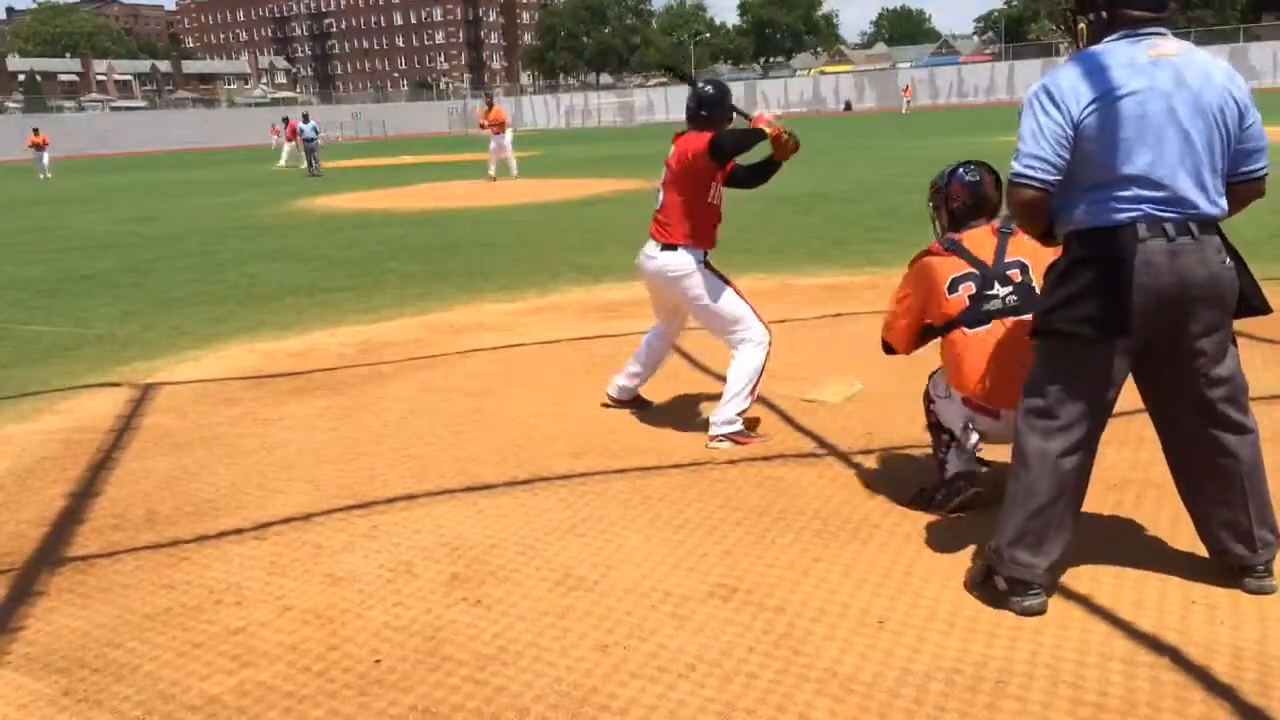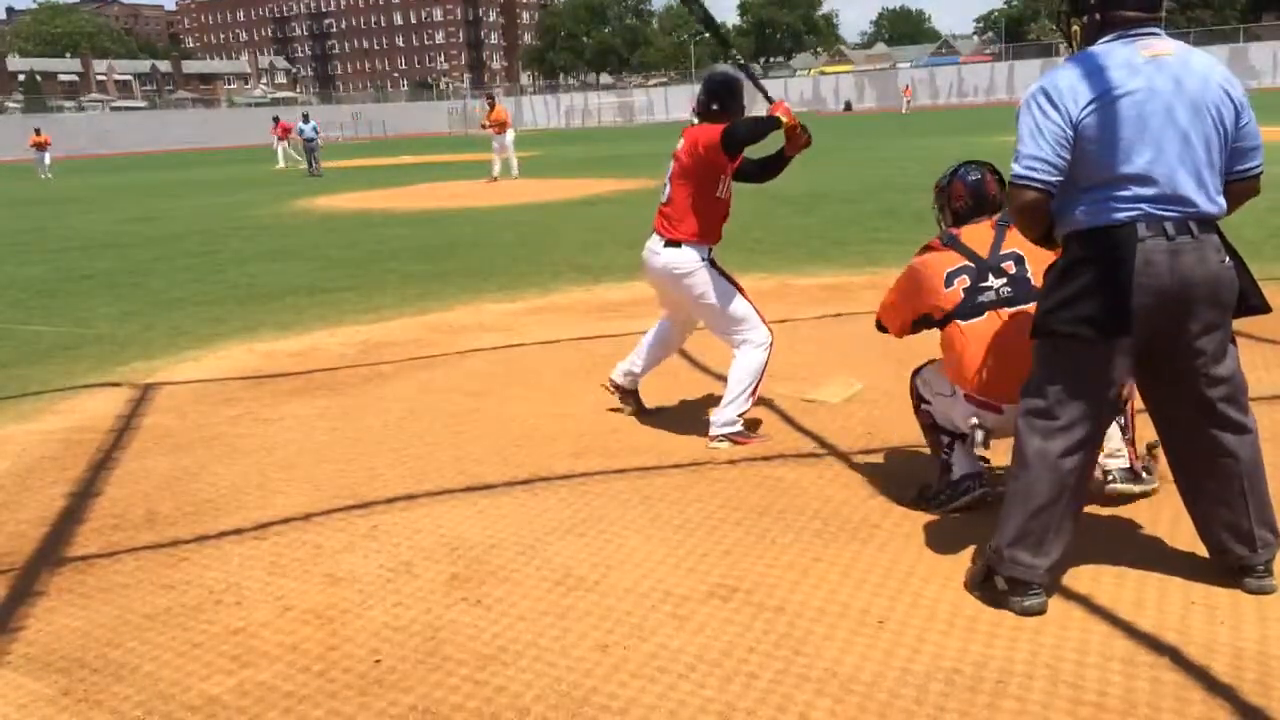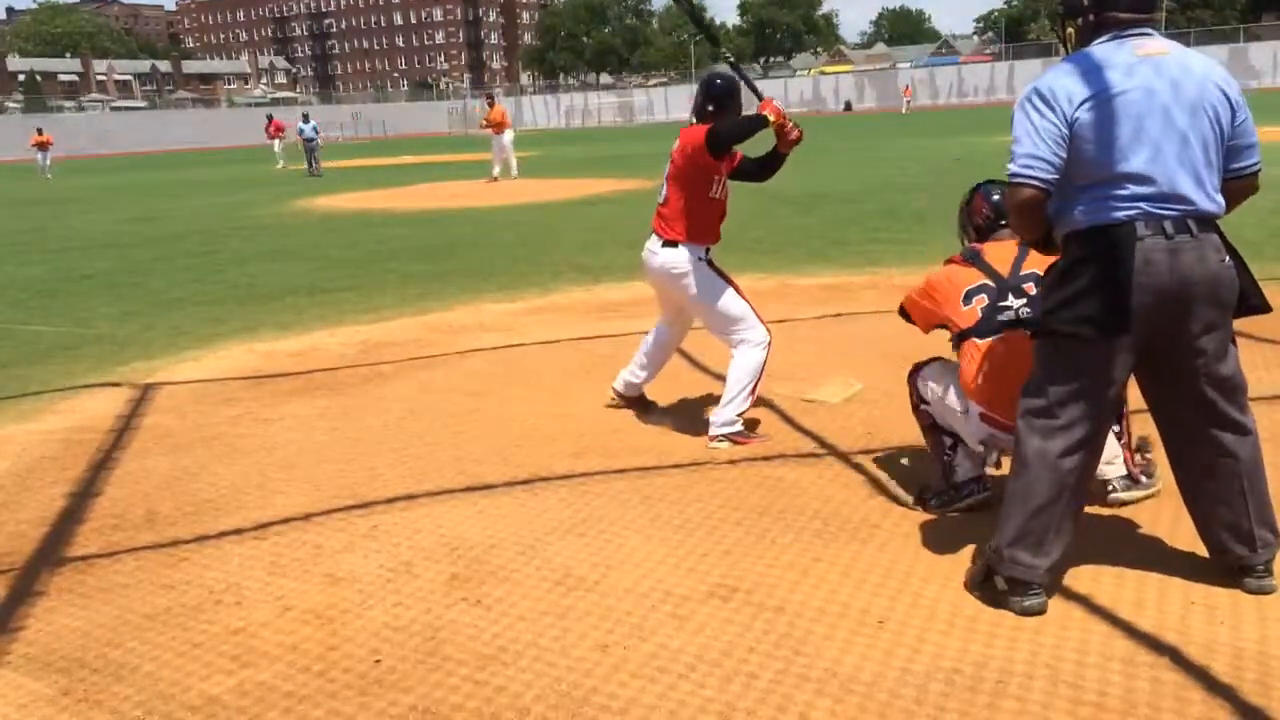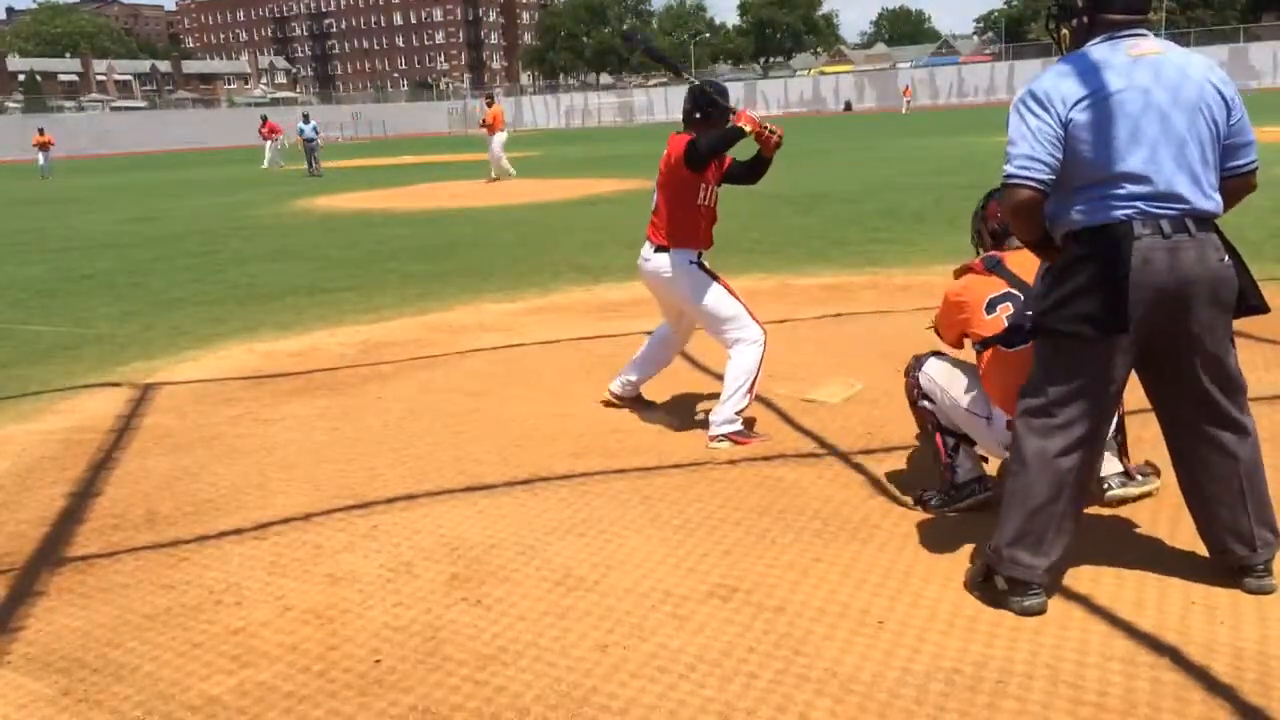
dt=0.2s
person 1, frame 1
left shoulder: (1070, 81)
right shoulder: (1222, 75)
left elbow: (1028, 196)
left wrist: (1053, 233)
left hip: (1108, 268)
right hip: (1202, 263)
left knee: (1056, 422)
right knee: (1218, 416)
left ankle: (1019, 573)
person 1, frame 2
left shoulder: (1067, 82)
right shoulder: (1216, 74)
left elbow: (1028, 198)
left wrist: (1050, 237)
left hip: (1108, 268)
right hip: (1202, 262)
left knee: (1057, 422)
right knee: (1218, 415)
left ankle: (1020, 572)
person 1, frame 3
left shoulder: (1062, 83)
right shoulder: (1212, 73)
left elbow: (1025, 196)
left wrist: (1047, 241)
left hip: (1107, 267)
right hip: (1201, 261)
left knee: (1057, 421)
right knee: (1218, 415)
left ankle: (1019, 572)
person 1, frame 4
left shoulder: (1057, 85)
right shoulder: (1207, 73)
left elbow: (1022, 196)
left wrist: (1047, 246)
left hip: (1106, 268)
right hip: (1199, 260)
left knee: (1055, 422)
right knee: (1216, 415)
left ankle: (1018, 572)
person 2, frame 1
left shoulder: (690, 147)
right shoulder: (693, 145)
left elbow: (746, 178)
right elbow: (725, 146)
left wrist: (778, 156)
right wrist: (761, 129)
left hip: (654, 256)
right hip: (682, 262)
left knee: (668, 327)
right knee: (753, 337)
left ankle: (621, 390)
right ankle: (725, 427)
person 2, frame 2
left shoulder: (699, 141)
right shoulder: (706, 138)
left elbow: (757, 172)
right elbow: (739, 134)
left wrist: (789, 149)
right wrist: (778, 118)
left hip: (659, 252)
right hip: (685, 259)
left knee: (677, 322)
right knee: (755, 338)
left ankle: (625, 379)
right ankle: (725, 427)
person 2, frame 3
left shoulder: (709, 148)
right shoulder: (696, 139)
left elbow: (757, 171)
right elbow: (725, 134)
left wrist: (783, 147)
right wrist: (766, 116)
left hip: (658, 252)
right hip: (683, 259)
left knee: (673, 324)
right knee: (753, 338)
left ankle: (627, 388)
right ankle: (725, 427)
person 2, frame 4
left shoulder: (708, 156)
right shoulder: (681, 148)
left elbow: (745, 174)
right elbow: (700, 151)
left wrist: (765, 151)
right wrist: (743, 126)
left hip: (655, 258)
right hip: (677, 264)
left knee: (679, 326)
right knee: (749, 337)
left ankle: (623, 389)
right ankle: (724, 427)
person 3, frame 1
left shoulder: (928, 265)
right shoulder: (1033, 244)
left elbow: (894, 342)
left hip: (984, 413)
left knee: (940, 383)
left ankle: (956, 474)
person 3, frame 2
left shoulder: (929, 262)
left elbow: (886, 323)
left hip: (983, 408)
left knee: (925, 380)
left ankle: (961, 476)
right ankle: (1120, 468)
person 3, frame 3
left shoulder: (950, 275)
right shoulder: (1056, 256)
left elbow: (908, 311)
left hip: (995, 427)
left knee: (924, 376)
left ankle: (964, 481)
right ankle: (1120, 477)
person 3, frame 4
left shoulder: (966, 288)
left elbow: (949, 336)
left hip: (1014, 432)
left knee: (922, 370)
left ankle: (965, 482)
right ankle: (1115, 474)
